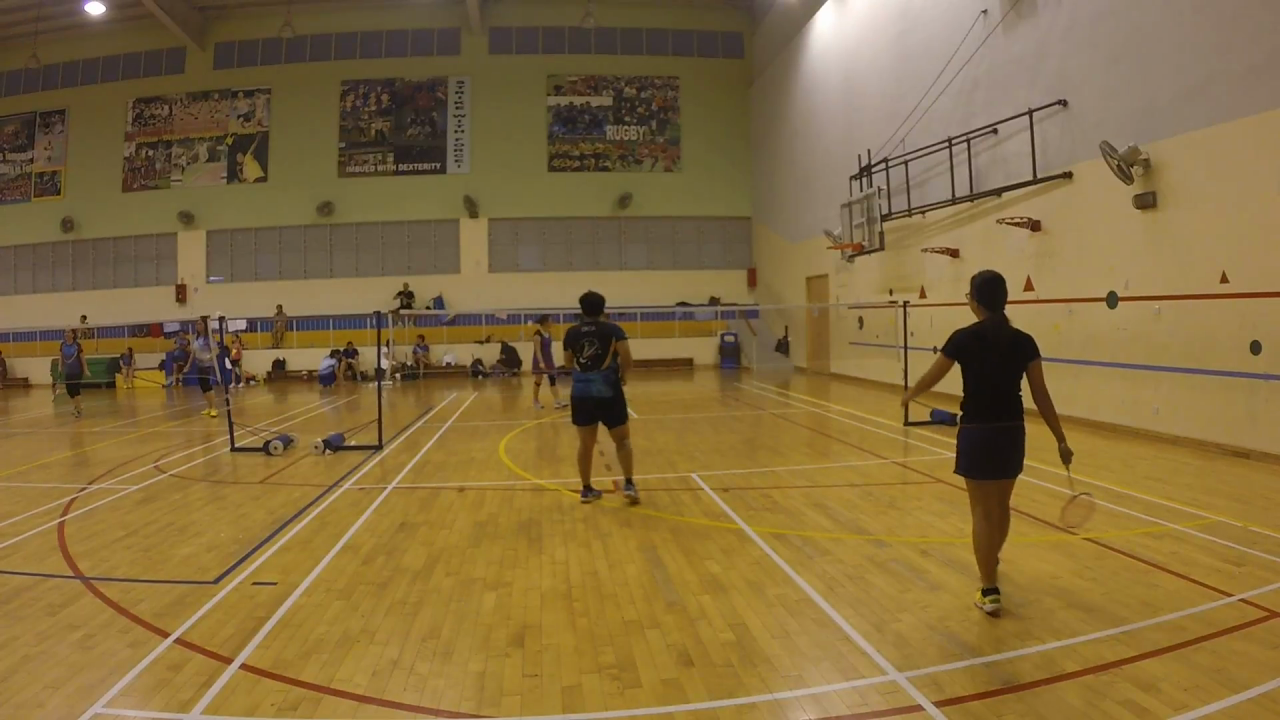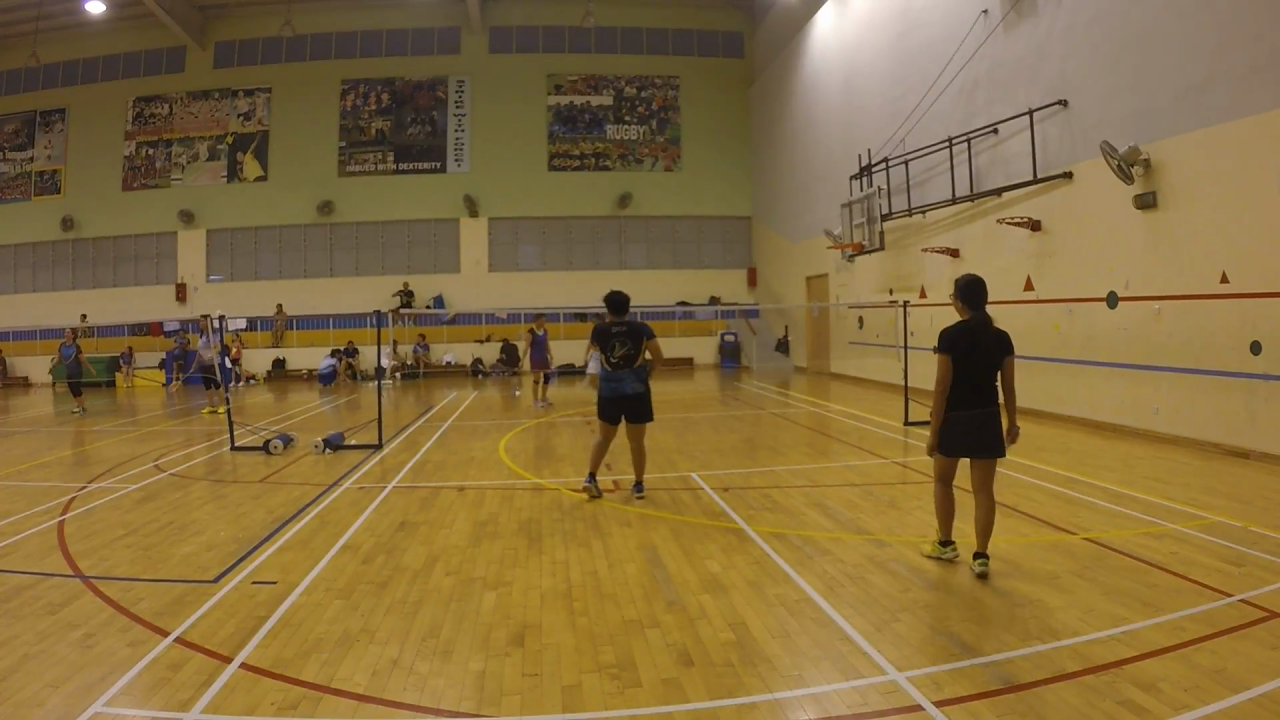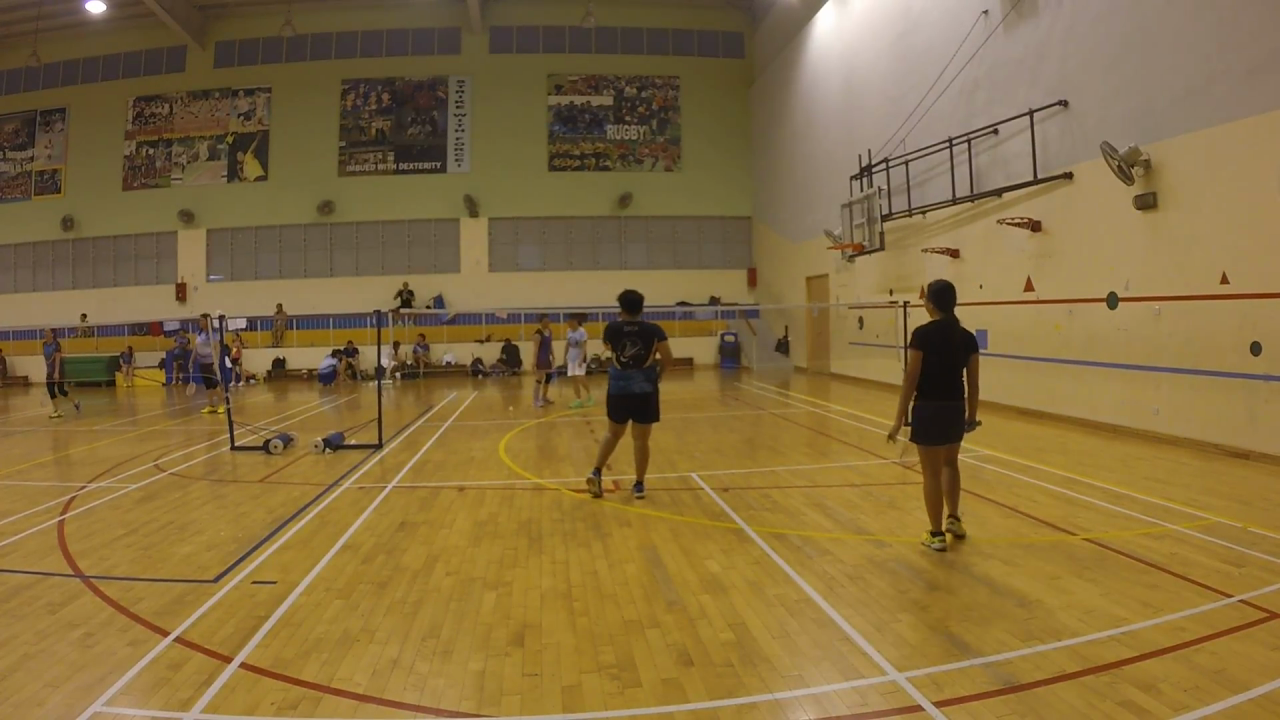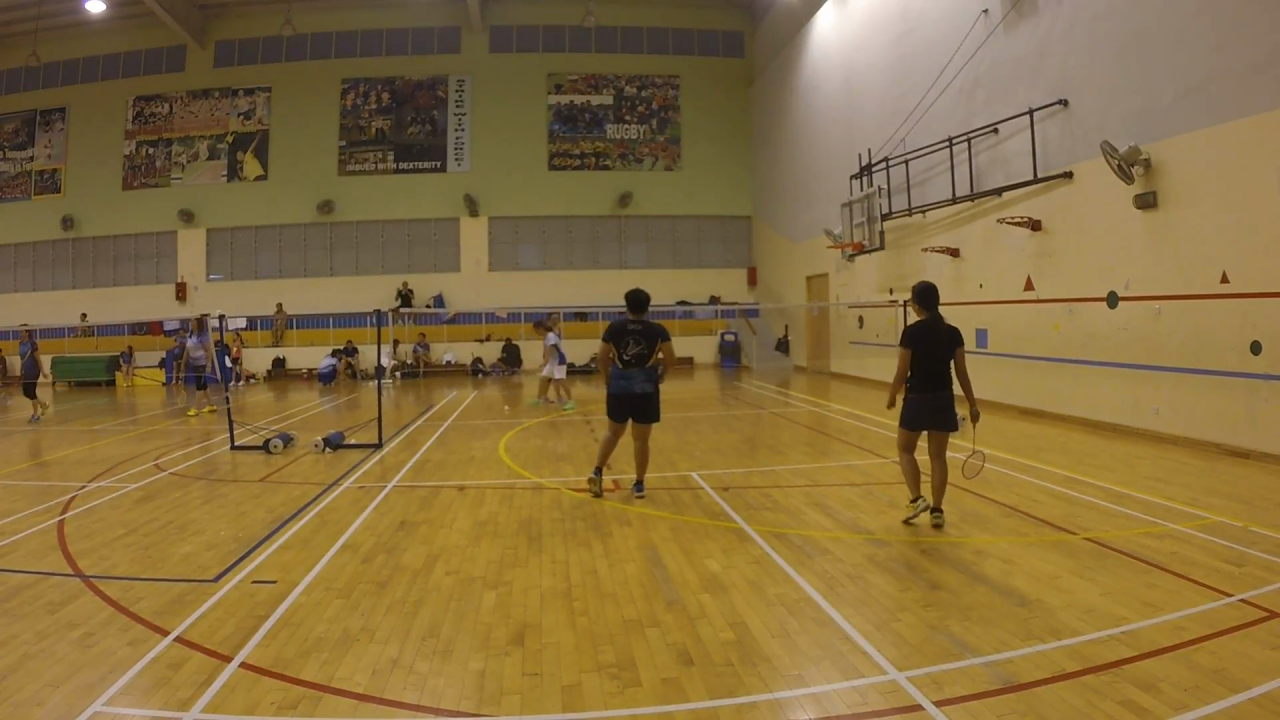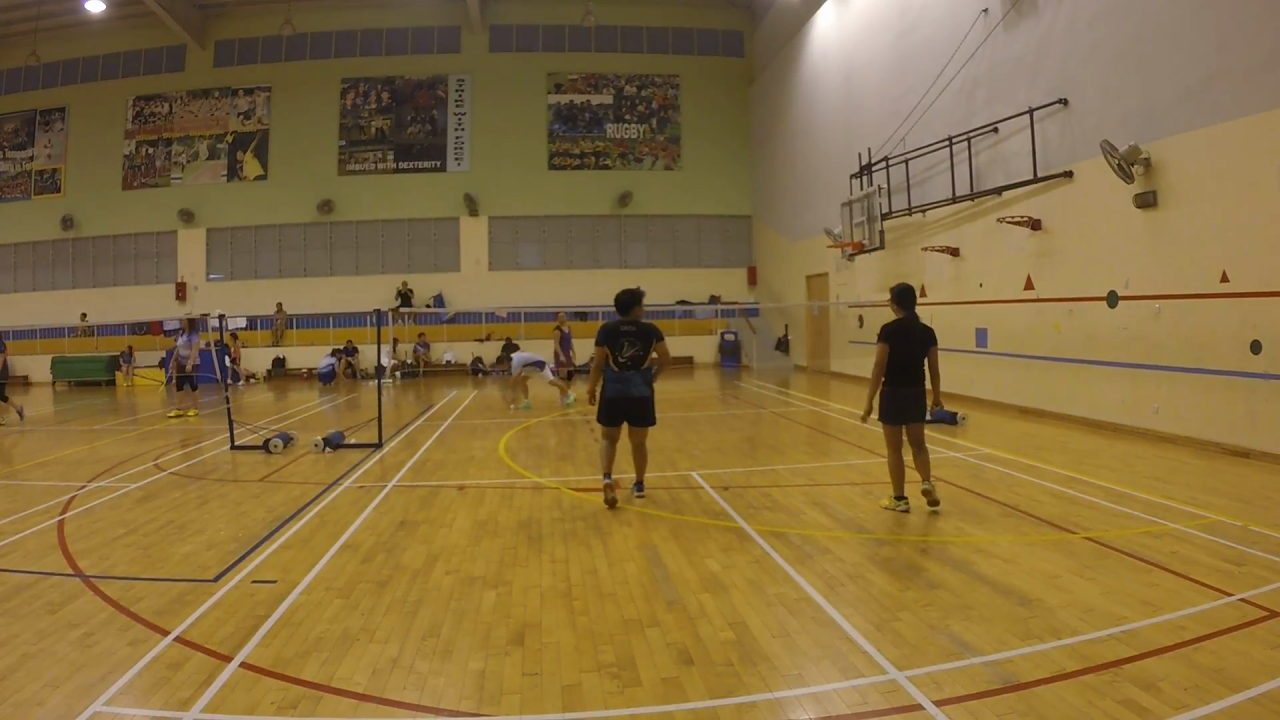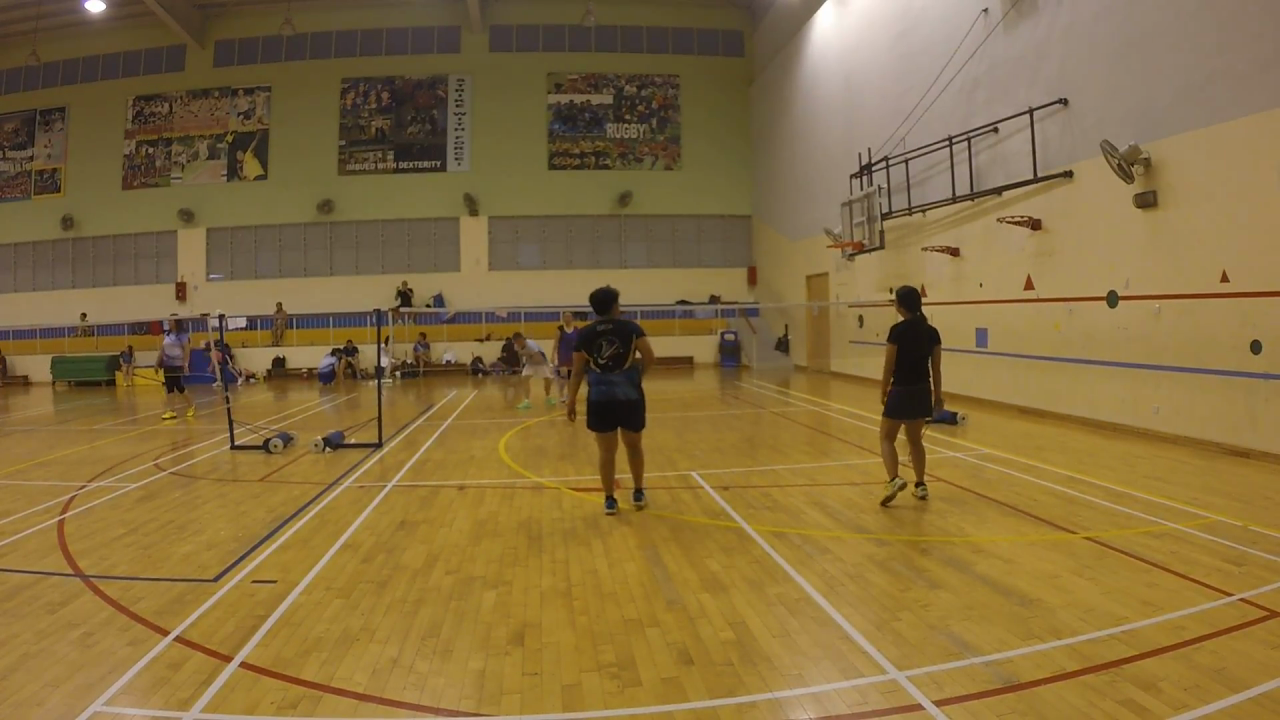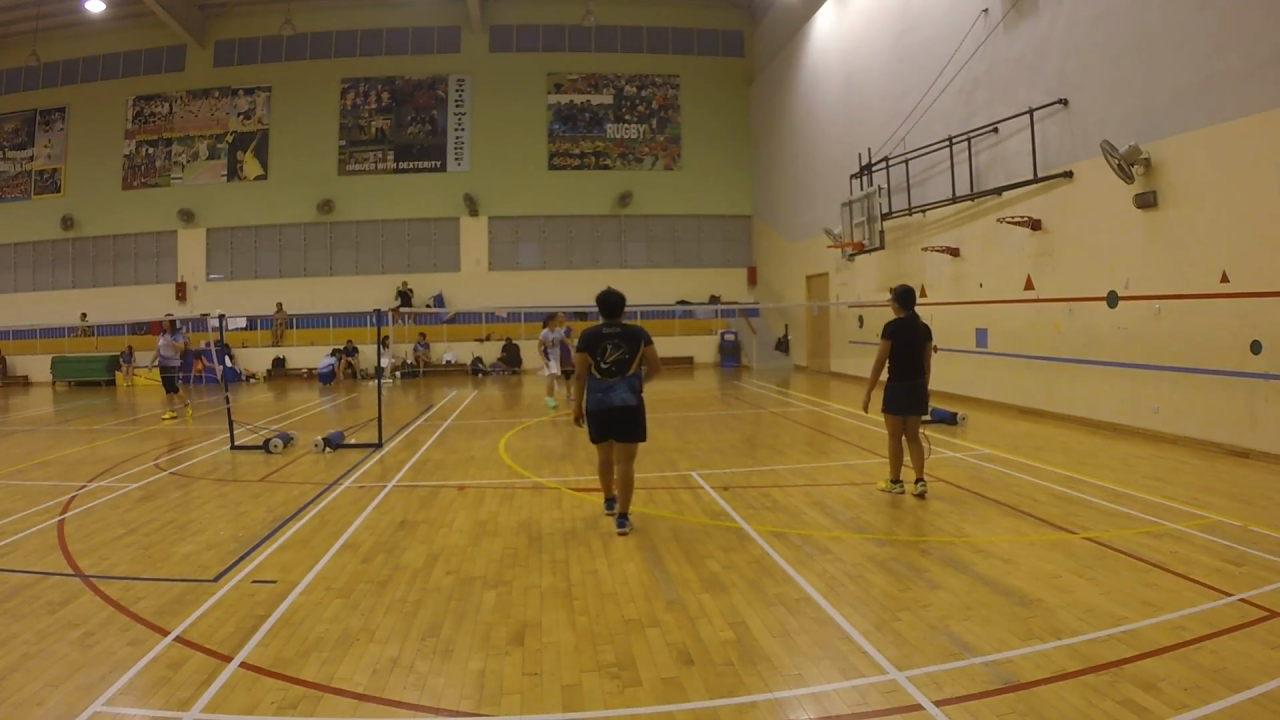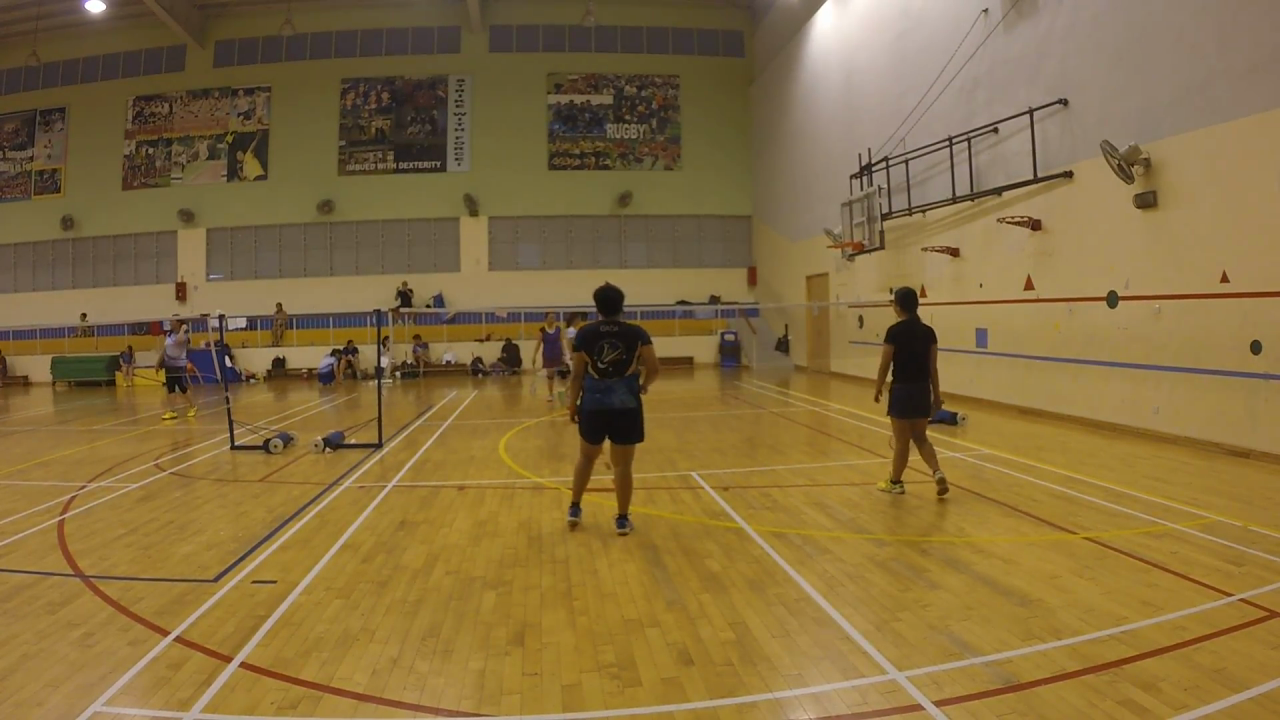
dt=0.5s
person 1, frame 1
left shoulder: (964, 339)
right shoulder: (1024, 342)
left elbow: (930, 379)
right elbow: (1041, 395)
left wrist: (910, 394)
right wrist: (1061, 440)
left hip: (977, 433)
right hip: (1012, 432)
left knee: (982, 512)
right knee: (1001, 505)
left ankle: (989, 592)
right ankle: (990, 568)
person 1, frame 2
left shoulder: (950, 335)
right shoulder: (1001, 338)
left elbow: (942, 387)
right elbow: (1009, 387)
left wrist: (934, 429)
right wrist: (1012, 424)
left hip: (956, 418)
right hip: (988, 419)
left knee: (943, 481)
right knee: (984, 489)
left ankle: (945, 543)
right ankle: (981, 556)
person 1, frame 3
left shoulder: (923, 334)
right shoulder: (967, 338)
left elbow: (911, 378)
right elbow: (973, 382)
left wrist: (899, 417)
right wrist: (972, 414)
left hip: (928, 409)
right hip: (955, 409)
left knee: (931, 471)
right knee: (950, 464)
left ankle: (936, 534)
right ankle: (953, 519)
person 1, frame 4
left shoulder: (911, 332)
right shoulder: (953, 333)
left elbow: (902, 372)
right elbow: (962, 372)
left wrist: (892, 396)
right wrist: (972, 404)
left hip: (918, 400)
right hip: (944, 400)
left knee: (905, 450)
right knee: (938, 456)
left ankle: (917, 500)
right ankle: (937, 510)
person 1, frame 5
left shoulder: (889, 330)
right shoulder: (927, 332)
left elbow: (879, 367)
right elbow: (934, 368)
left wrist: (869, 401)
right wrist: (936, 396)
left hip: (893, 394)
right hip: (916, 394)
left knee: (894, 448)
right knee: (918, 443)
left ankle: (899, 499)
right ankle: (928, 485)
person 1, frame 6
left shoulder: (898, 330)
right shoulder: (931, 332)
left elbow: (889, 367)
right elbow: (935, 367)
left wrist: (884, 391)
right wrist: (937, 395)
left hip: (901, 391)
right hip: (921, 391)
left knee: (886, 438)
right knee: (915, 439)
left ankle: (894, 479)
right ankle: (921, 486)
person 1, frame 7
left shoulder: (892, 328)
right shoulder: (924, 329)
left elbow: (880, 363)
right elbow: (927, 364)
left wrist: (868, 393)
right wrist: (924, 388)
left hip: (897, 388)
right hip: (918, 387)
left knee: (895, 437)
right knee: (914, 436)
left ankle: (895, 482)
right ankle: (920, 481)
person 1, frame 8
left shoulder: (895, 331)
right shoulder: (928, 331)
left elbow: (885, 365)
right elbow: (933, 367)
left wrist: (878, 389)
right wrist: (936, 394)
left hip: (902, 390)
right hip: (922, 390)
left knee: (902, 440)
right knee: (920, 437)
left ankle: (895, 482)
right ankle: (937, 472)
person 2, frame 1
left shoulder: (572, 333)
right shoulder: (612, 330)
left elbow: (567, 361)
right elbow: (627, 358)
right wrist: (623, 375)
left hip: (581, 393)
right hip: (608, 393)
left knee: (586, 443)
right knee: (622, 440)
left ankle: (586, 489)
right ankle: (628, 484)
person 2, frame 2
left shoulder: (599, 330)
right shoulder: (641, 329)
right elbow: (658, 356)
right wrist: (650, 371)
left hip: (609, 391)
right hip: (636, 391)
left knee: (604, 437)
right knee: (636, 440)
left ankle: (591, 478)
right ankle: (639, 485)
person 2, frame 3
left shoulder: (612, 328)
right shoulder: (654, 330)
right elbow: (668, 358)
right wrist: (659, 371)
left hip: (618, 390)
right hip: (645, 390)
left knee: (613, 433)
right knee: (641, 439)
left ankle: (596, 472)
right ankle: (639, 485)
person 2, frame 4
left shoulder: (614, 327)
right shoulder: (658, 330)
left elbow: (602, 357)
right elbow: (670, 360)
left wrist: (607, 375)
right wrist: (661, 373)
left hip: (618, 389)
right hip: (645, 391)
left knee: (613, 433)
right knee: (641, 439)
left ankle: (597, 472)
right ankle: (639, 484)
person 2, frame 5
left shoulder: (606, 330)
right shoulder: (651, 331)
left elbow: (597, 364)
right elbow: (666, 360)
left wrist: (591, 388)
right wrist: (654, 374)
left hip: (612, 394)
right hip: (641, 394)
left knee: (609, 440)
right knee: (638, 442)
left ankle: (607, 479)
right ankle: (639, 484)
person 2, frame 6
left shoulder: (584, 335)
right shoulder: (631, 328)
left elbow: (577, 371)
right elbow: (649, 358)
left wrist: (571, 400)
right wrist: (639, 375)
left hip: (600, 398)
right hip: (630, 396)
left knee: (606, 450)
right knee: (634, 445)
left ankle: (609, 500)
right ankle: (638, 492)
person 2, frame 7
left shoulder: (587, 336)
right shoulder: (639, 334)
left elbow: (580, 375)
right elbow: (655, 368)
left wrist: (577, 405)
right wrist: (641, 380)
left hip: (597, 405)
right hip: (629, 405)
left knee: (604, 457)
right knee: (625, 462)
left ankle: (609, 501)
right ankle: (622, 517)
person 2, frame 8
left shoulder: (584, 334)
right shoulder: (637, 333)
left elbow: (577, 375)
right elbow: (653, 369)
left wrist: (573, 403)
right wrist: (644, 384)
left hip: (593, 405)
right hip: (626, 407)
left knee: (586, 457)
right knee: (622, 465)
left ankle: (574, 508)
right ankle: (622, 519)
